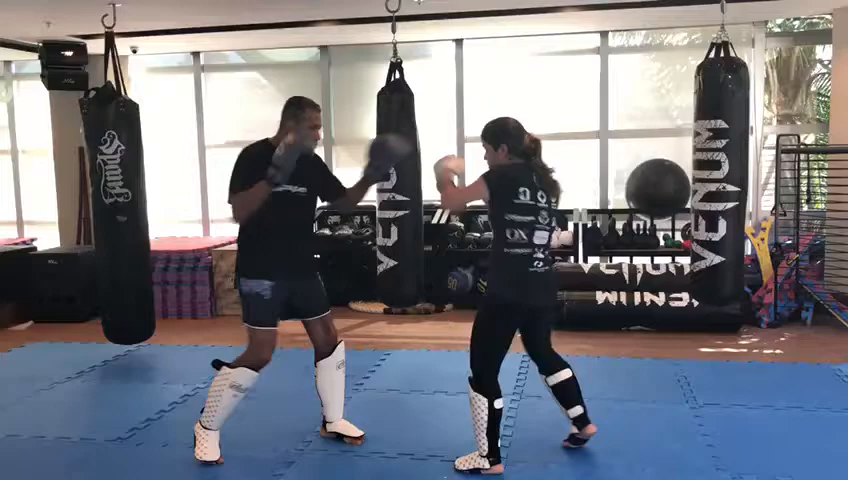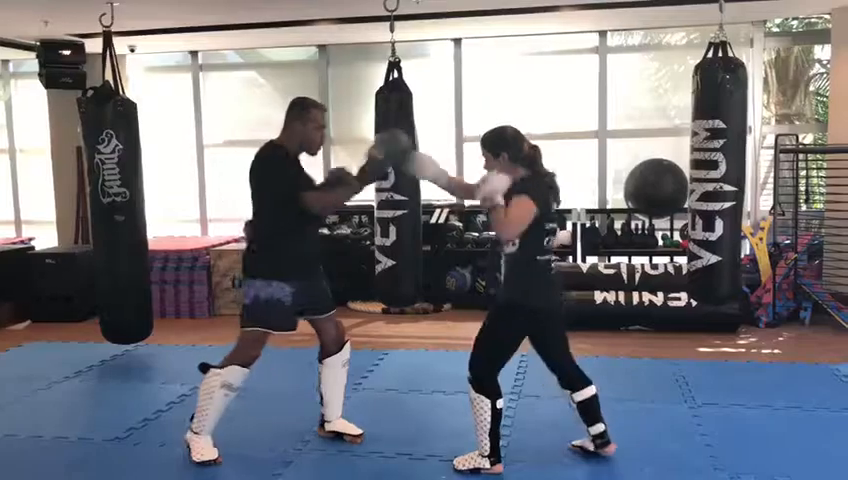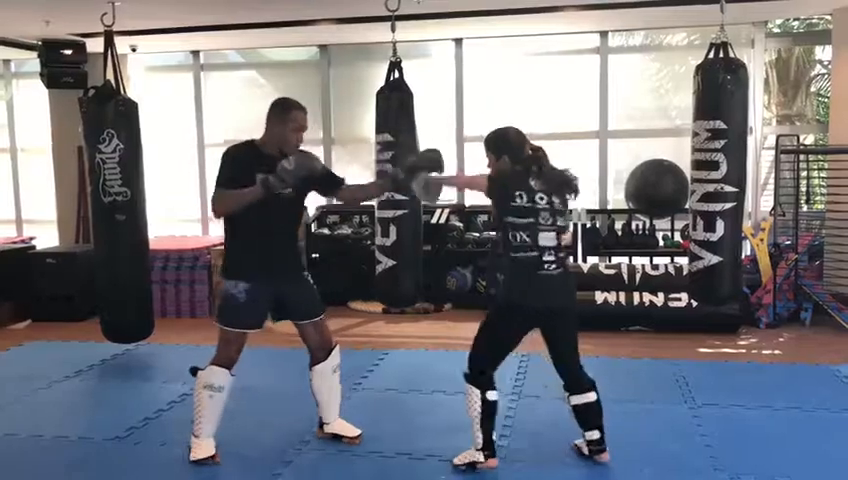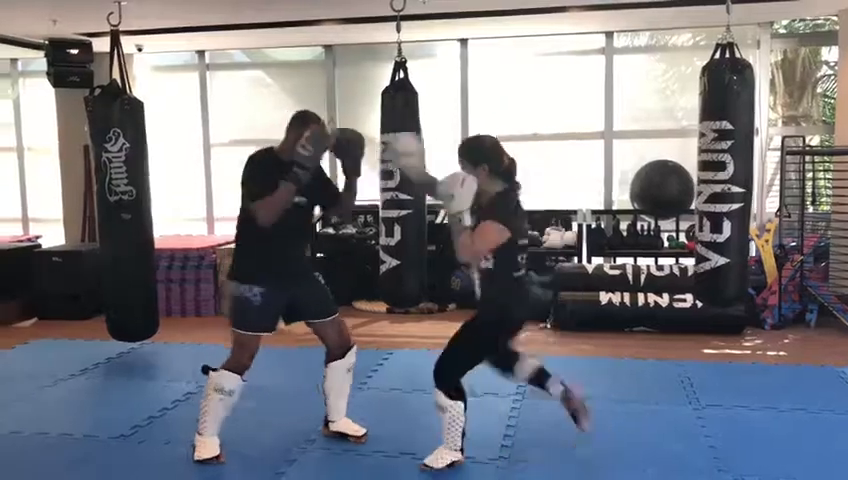
dt=0.3s
person 1, frame 1
left shoulder: (310, 162)
right shoulder: (254, 157)
left elbow: (344, 200)
right elbow: (240, 213)
left wrist: (371, 177)
right wrist: (274, 174)
left hip: (301, 269)
right hip: (261, 272)
left knee: (328, 340)
right knee: (262, 352)
left ankle: (333, 421)
right ankle: (207, 427)
person 1, frame 2
left shoulder: (287, 159)
right shoulder: (272, 160)
right elbow: (317, 204)
left wrist: (344, 180)
right wrist: (365, 177)
left hip: (302, 269)
right hip: (272, 273)
left knee: (336, 338)
right knee: (247, 352)
left ankle: (331, 420)
right ankle: (199, 432)
person 1, frame 3
left shoulder: (303, 162)
right shoulder: (239, 157)
left elbow: (346, 193)
right elbow: (220, 207)
left wrist: (389, 183)
right wrist: (270, 183)
left hip: (289, 270)
right hip: (245, 273)
left knee: (321, 343)
right knee: (227, 354)
left ankle: (330, 422)
right ankle: (202, 438)
person 1, frame 4
left shoulder: (313, 171)
right shoulder: (260, 163)
left elbow: (341, 209)
right elbow: (263, 216)
left wrist: (351, 174)
right wrist: (298, 175)
left hip: (299, 272)
right hip: (257, 278)
left knee: (341, 342)
right knee: (241, 358)
left ankle: (336, 420)
right ankle: (206, 437)
person 2, frame 1
left shoulder: (505, 177)
right shoulder: (546, 181)
left elbow: (452, 202)
left wrist: (445, 173)
left hip: (507, 293)
right hip: (541, 289)
left knee: (483, 371)
right knee: (544, 353)
left ankle: (489, 457)
right ankle: (582, 423)
person 2, frame 2
left shoulder: (530, 188)
right shoulder: (524, 183)
left elbow: (505, 231)
right elbow: (472, 191)
left wrist: (493, 199)
right wrist: (437, 175)
left hip: (520, 298)
right hip: (545, 296)
left knee: (482, 373)
right knee: (563, 364)
left ankle: (489, 457)
right ankle: (601, 439)
person 2, frame 3
left shoulder: (504, 183)
right shoulder: (557, 183)
left elbow: (460, 181)
left hip: (519, 298)
right hip: (561, 295)
left knee: (479, 367)
right knee: (571, 369)
left ankle: (484, 450)
right ankle: (596, 444)
person 2, frame 4
left shoulder: (502, 208)
right shoulder: (497, 195)
left elbow: (467, 253)
right elbow: (442, 189)
left wrist: (457, 210)
right wrist: (419, 174)
left hip: (500, 308)
right hip: (510, 301)
left knee: (446, 372)
right knee: (500, 357)
left ankle: (452, 449)
right ankle: (565, 396)
